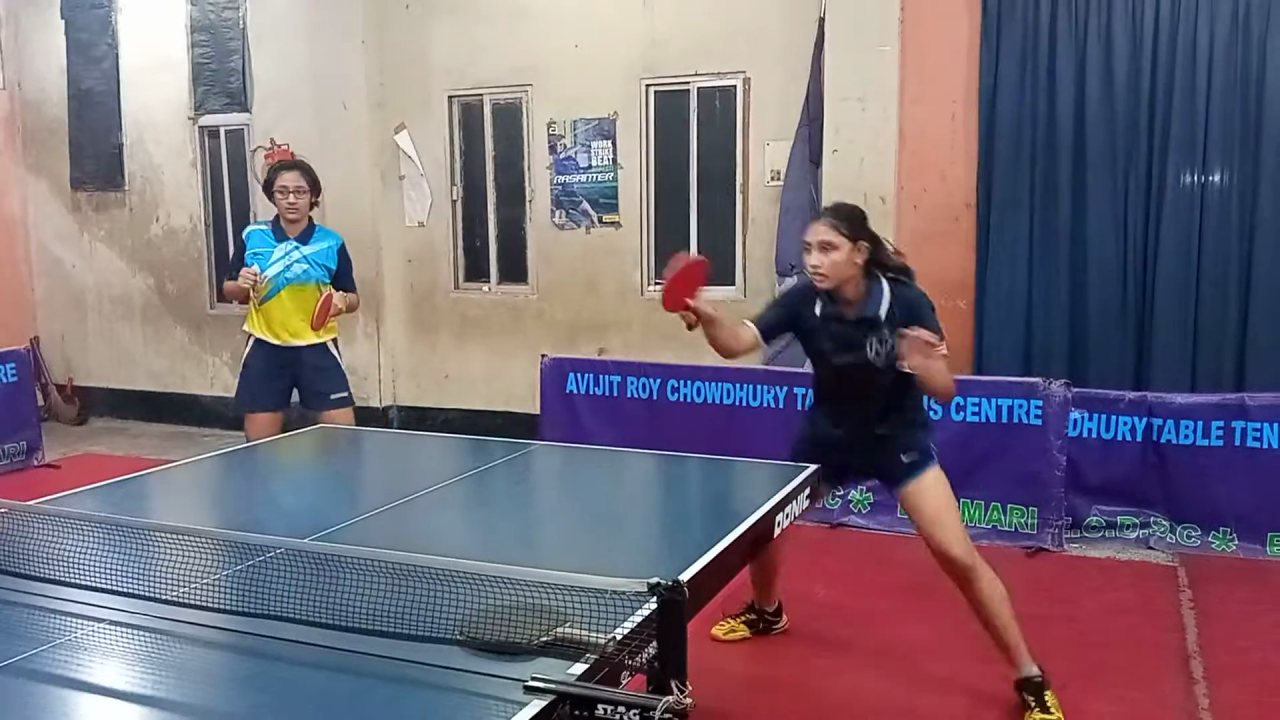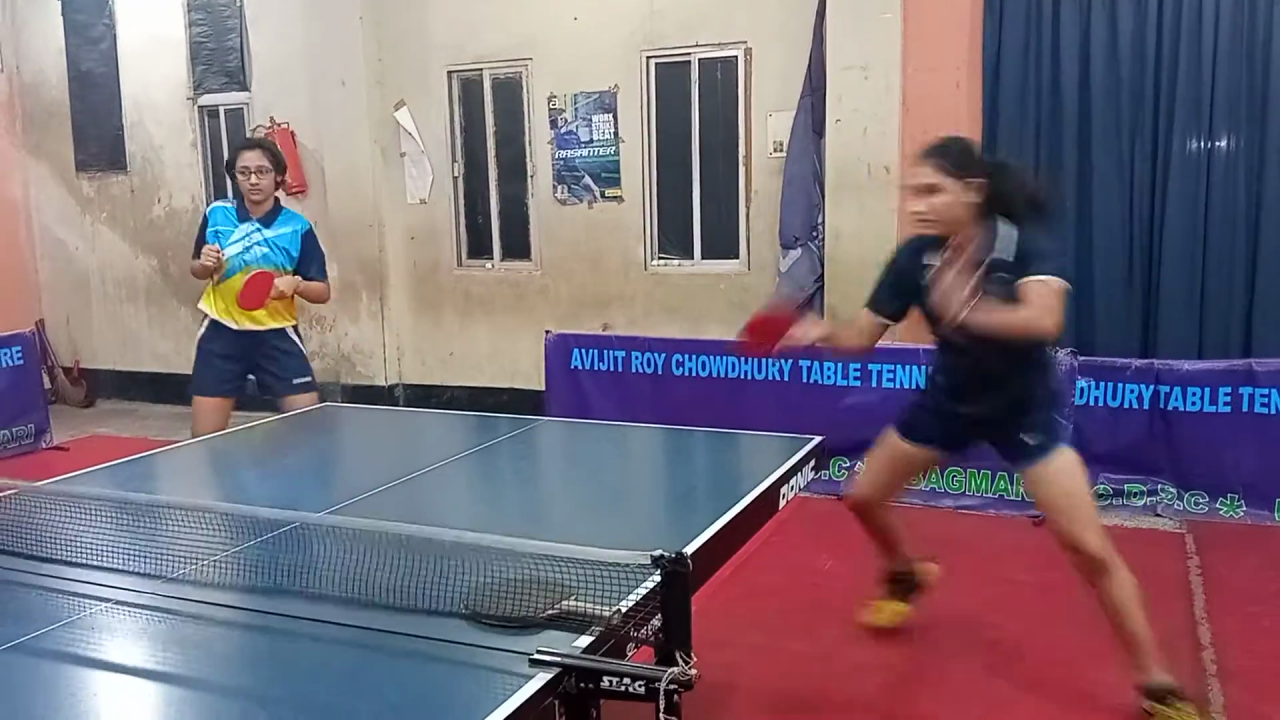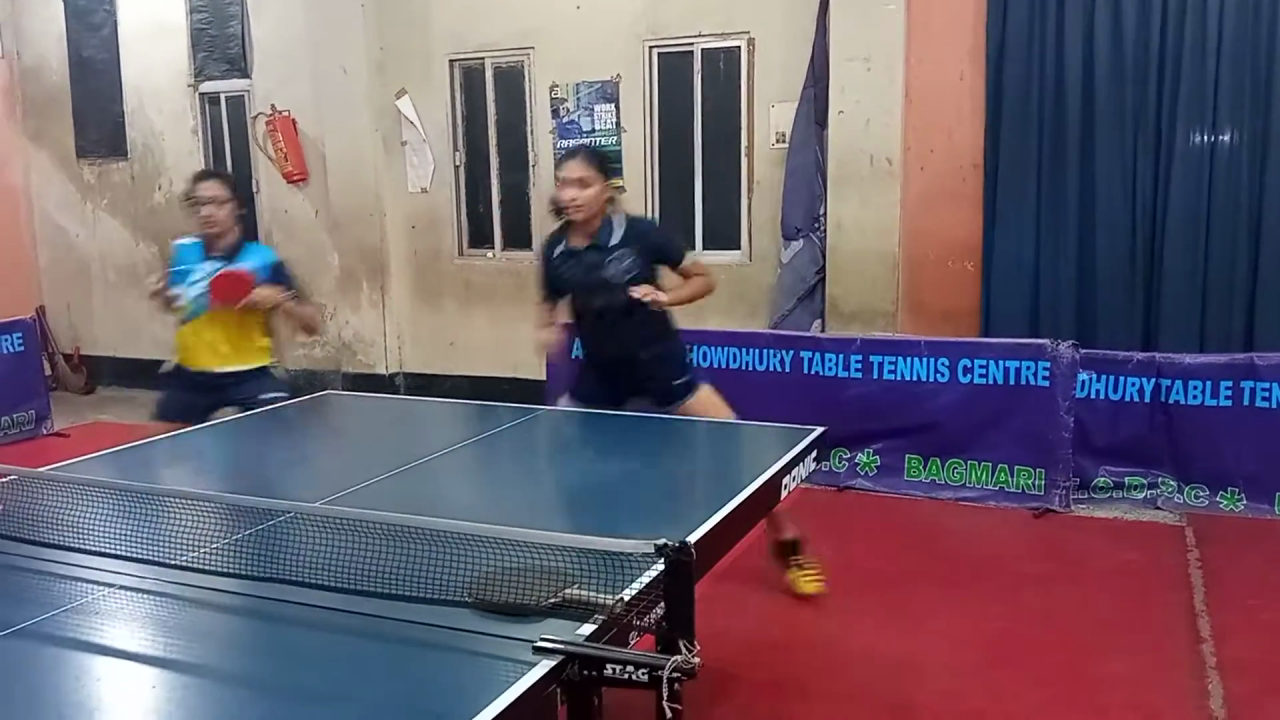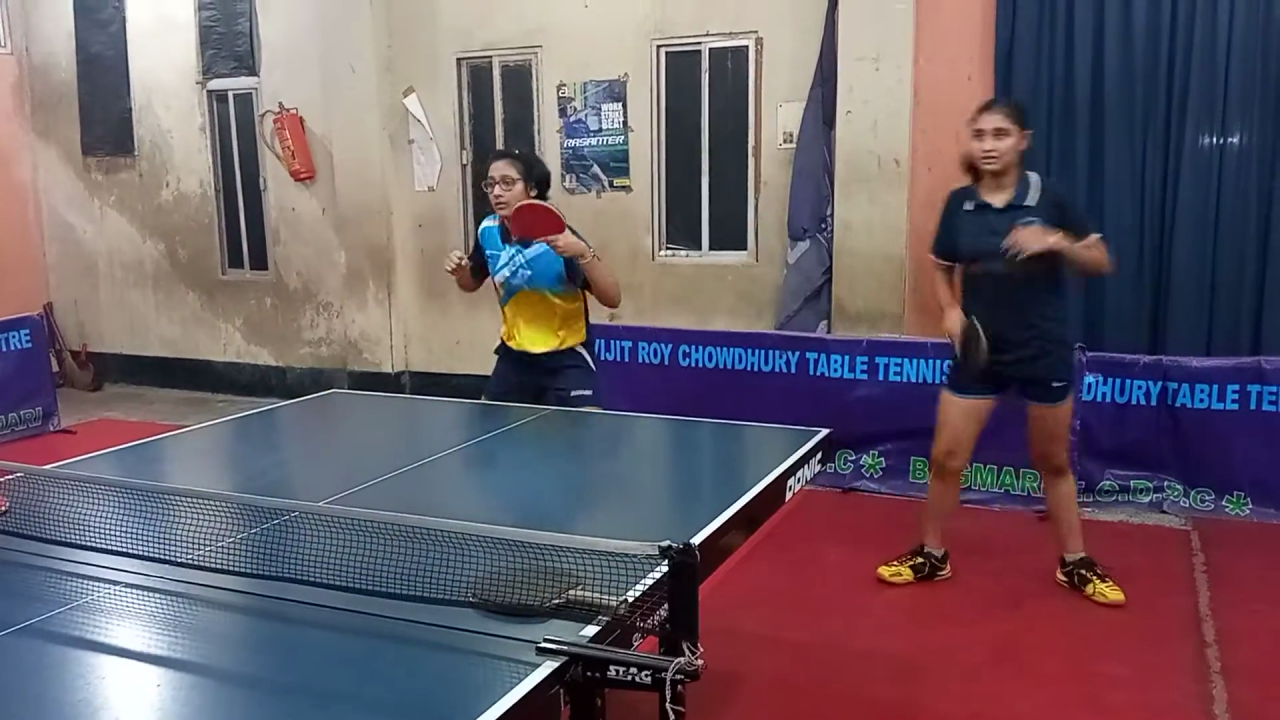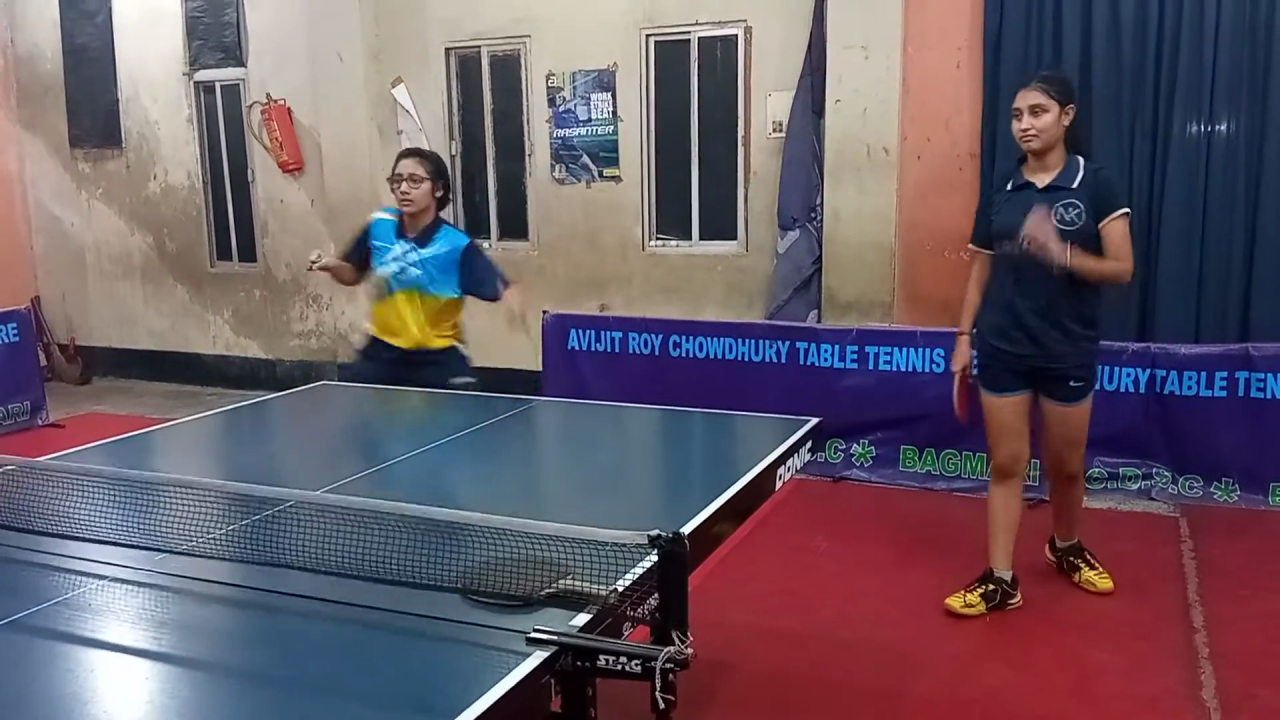
dt=1s
person 1, frame 1
left shoulder: (906, 301)
right shoulder: (802, 302)
left elbow: (944, 390)
right elbow: (737, 342)
left wrist: (925, 365)
right wrist: (706, 318)
left hip: (900, 441)
right hip: (827, 440)
left knee: (958, 557)
right ankle: (765, 611)
person 1, frame 2
left shoulder: (1027, 245)
right shoulder: (913, 259)
left elbow: (1047, 321)
right elbow: (862, 336)
left wrist: (965, 310)
right wrist: (815, 332)
left hip: (1024, 407)
right hip: (949, 402)
left knee: (1088, 546)
right knee: (863, 497)
right ankle: (907, 576)
person 1, frame 3
left shoulder: (642, 233)
right shoulder: (555, 249)
left elbow: (703, 280)
right elbow: (550, 306)
left wrist: (662, 297)
right wrist: (549, 332)
left hip: (663, 369)
right hip: (600, 376)
left ankle: (787, 543)
person 1, frame 4
left shoulder: (1049, 201)
right shoulder: (958, 205)
left elbow: (1103, 264)
right elbow: (944, 273)
left wrist: (1054, 242)
right wrist: (953, 314)
left hip: (1045, 355)
right hip: (978, 354)
left knee: (1055, 462)
right knee: (945, 459)
left ankle: (1076, 562)
right ankle: (931, 555)
person 1, frame 5
left shoulder: (1096, 185)
right shoulder: (999, 190)
left elbow: (1121, 268)
left wrist: (1060, 253)
right wrist: (965, 335)
left hip: (1068, 351)
right hip: (1002, 349)
left knee: (1066, 467)
right knee: (1006, 466)
left ankle: (1066, 547)
right ankle: (1000, 580)
person 2, frame 1
left shoulder: (331, 243)
right shoulder: (252, 237)
left elbow: (353, 299)
right elbow: (230, 293)
left wrist: (342, 300)
right wrist: (240, 285)
left hip: (318, 350)
right hip: (266, 350)
person 2, frame 2
left shoulder: (297, 227)
right shoulder: (216, 214)
left elbow: (323, 291)
right elbow: (196, 271)
left wrist: (296, 283)
right wrist: (205, 264)
left hip: (276, 337)
right hip: (222, 335)
right knee: (206, 436)
person 2, frame 3
left shoulder: (263, 263)
right shoulder: (183, 253)
left elbow: (312, 324)
left wrist: (280, 300)
right wrist: (161, 295)
left hip: (250, 373)
right hip: (193, 374)
person 2, frame 4
left shoulder: (560, 239)
right shoulder: (488, 232)
left elbow: (612, 299)
right elbow: (471, 284)
left wrist: (584, 253)
right wrist: (459, 271)
left hip: (566, 357)
right hip: (515, 354)
person 2, frame 5
left shoulder: (457, 247)
right shoulder: (378, 226)
left elbow: (503, 291)
right elbow: (351, 273)
left wrist: (513, 304)
right wrist: (331, 265)
left hip: (440, 352)
right hip: (386, 346)
